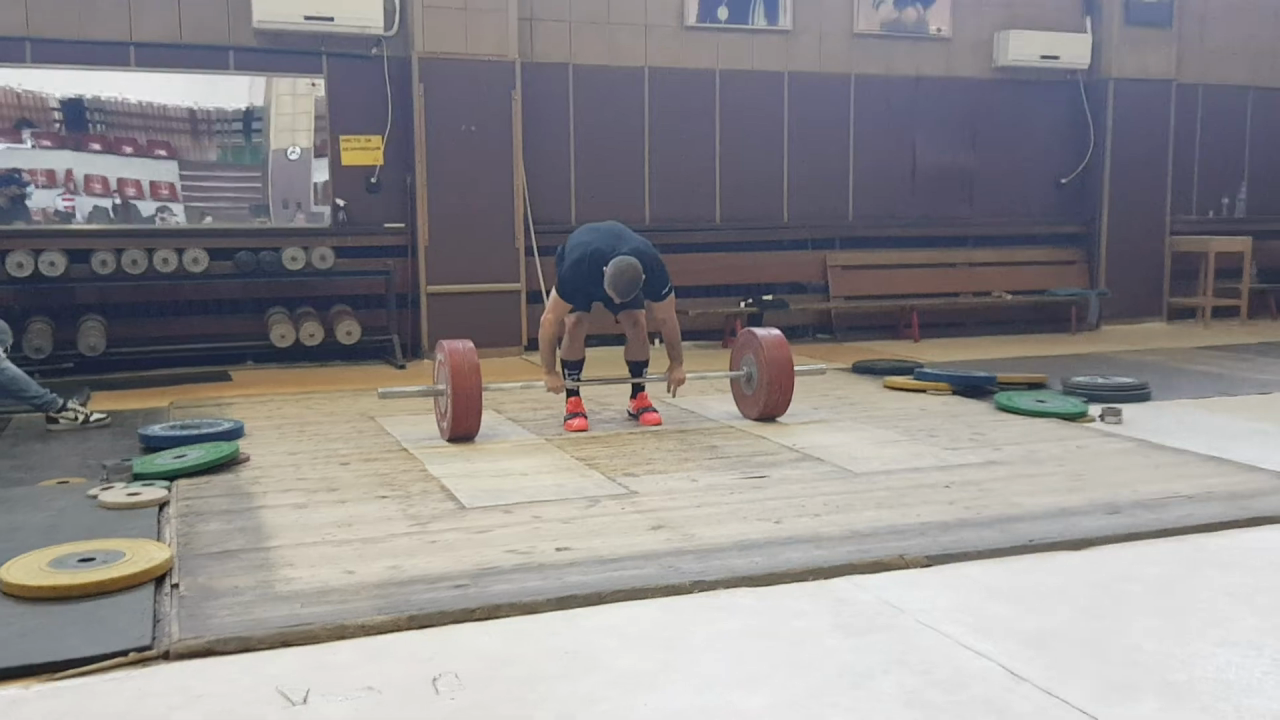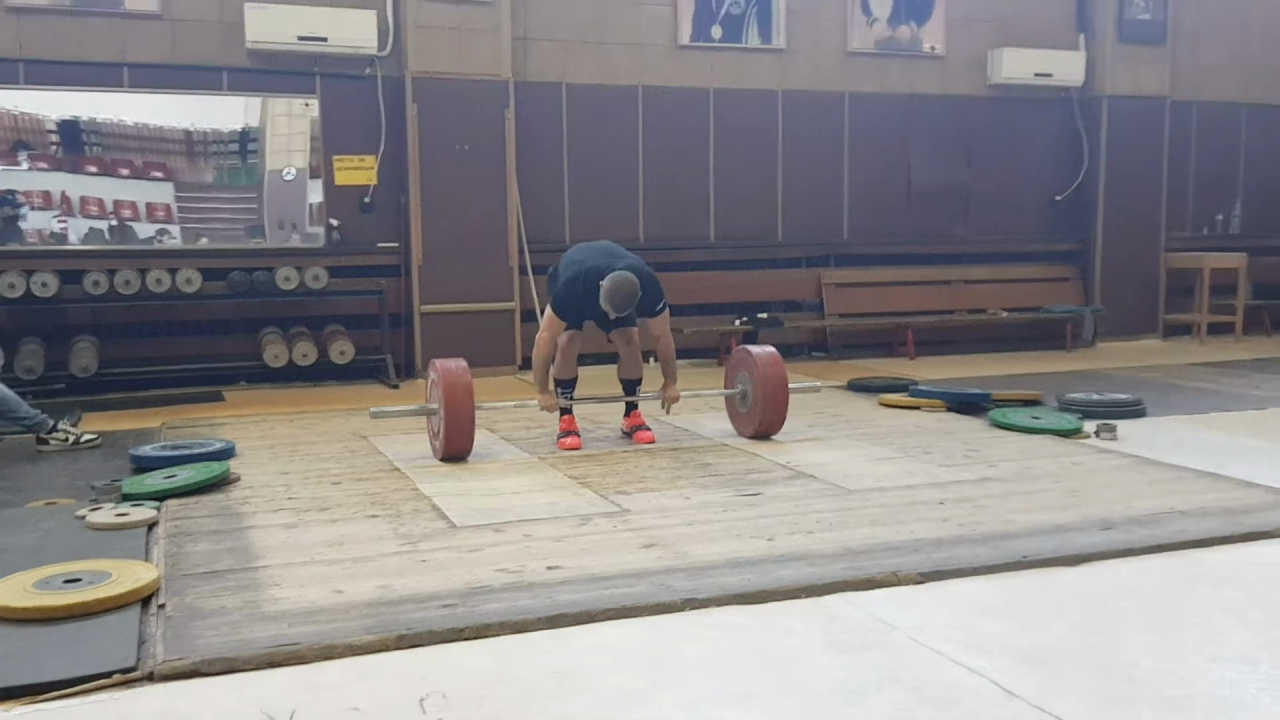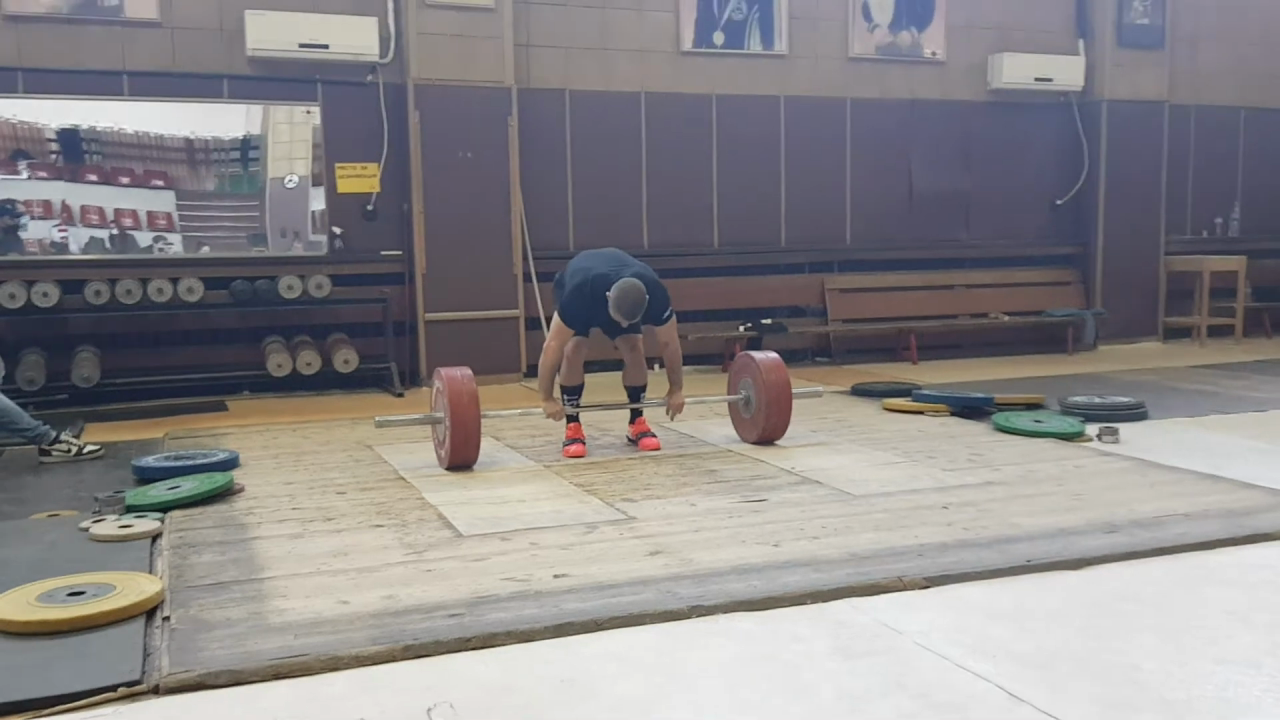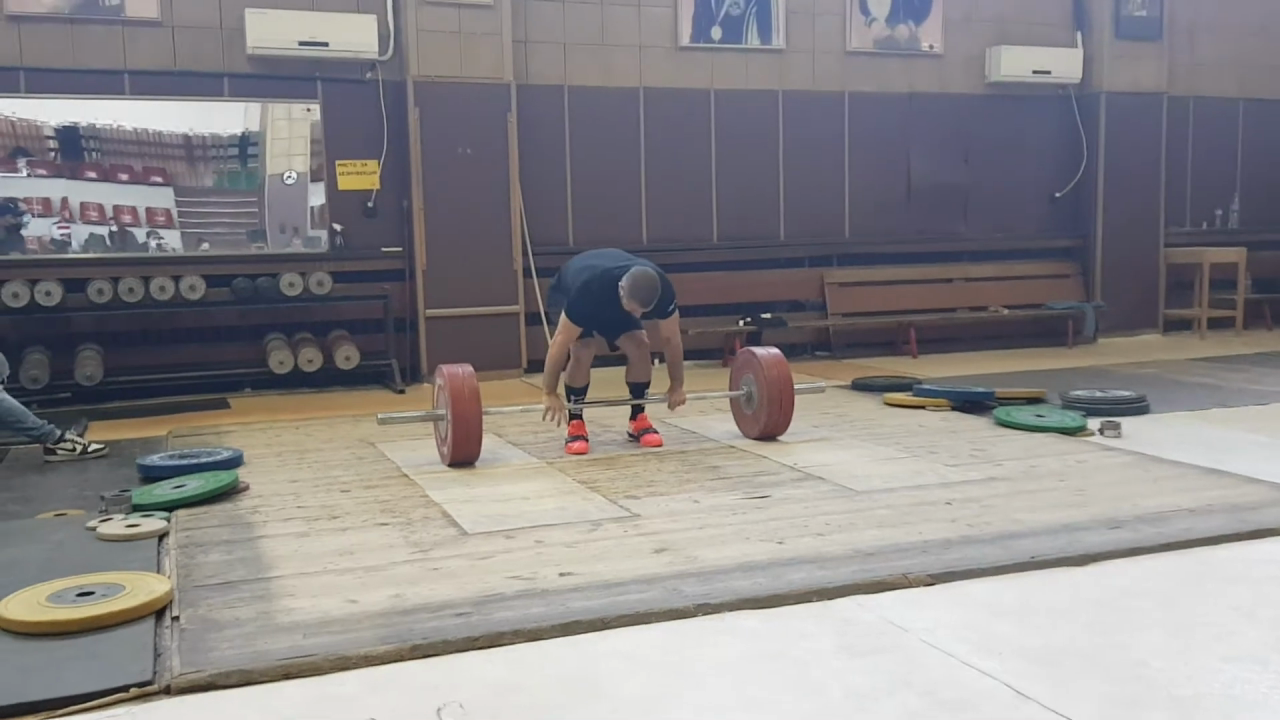
dt=0.3s
person 1, frame 1
left shoulder: (653, 270)
right shoulder: (576, 270)
left elbow: (666, 319)
right elbow: (550, 319)
left wrist: (676, 365)
right wrist: (549, 371)
right hip: (578, 263)
left knee: (638, 325)
right knee: (575, 325)
left ankle: (638, 399)
right ankle: (573, 402)
person 1, frame 2
left shoulder: (648, 286)
right shoulder: (571, 286)
left elbow: (661, 335)
right elbow: (545, 337)
left wrist: (670, 383)
right wrist: (542, 391)
left hip: (617, 292)
left knee: (630, 343)
right knee: (567, 344)
left ankle: (632, 416)
right ankle: (566, 421)
person 1, frame 3
left shoulder: (656, 295)
right shoulder: (579, 293)
left elbow: (669, 343)
right elbow: (553, 345)
left wrist: (676, 390)
right wrist: (547, 398)
left hip: (618, 299)
right hip: (572, 289)
left knee: (635, 350)
right knee: (574, 350)
left ankle: (637, 424)
right ankle: (573, 428)
person 1, frame 4
left shoulder: (661, 288)
right shoulder: (588, 288)
left elbow: (670, 338)
right elbow: (560, 341)
left wrist: (677, 386)
right wrist: (550, 393)
left hip: (613, 305)
right hip: (568, 292)
left knee: (640, 346)
right knee: (582, 351)
left ankle: (638, 420)
right ankle: (575, 425)
